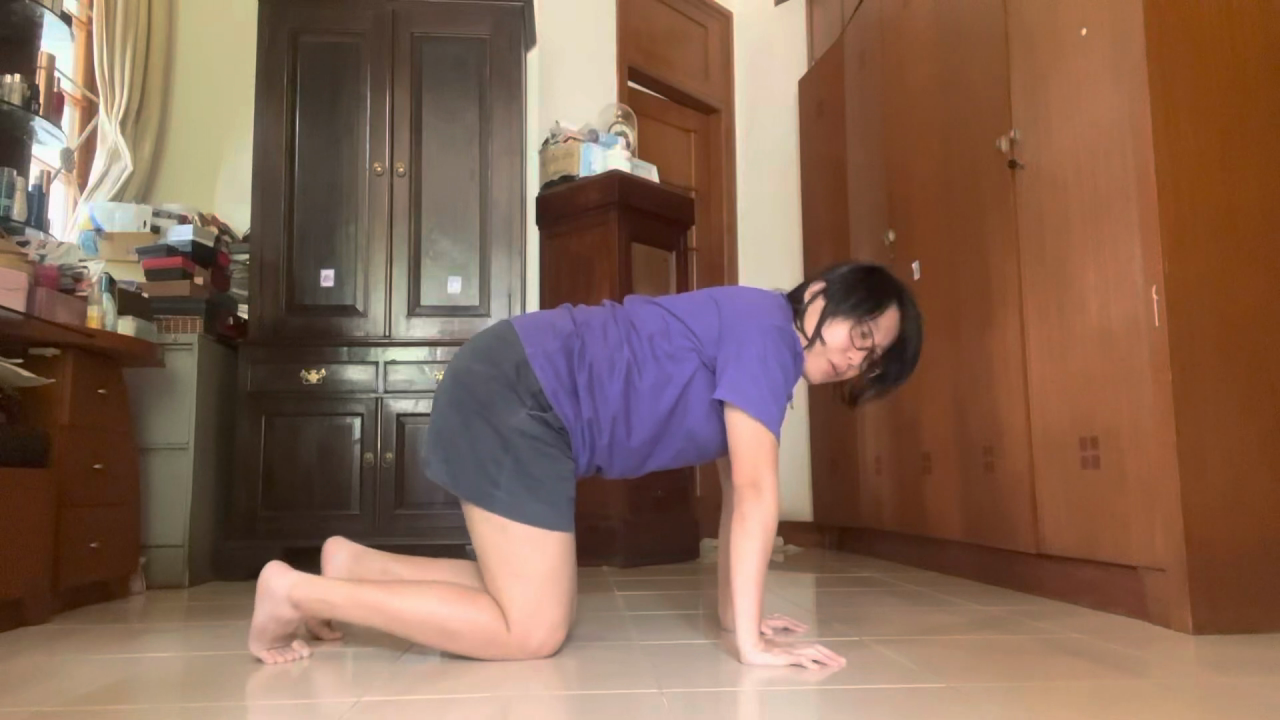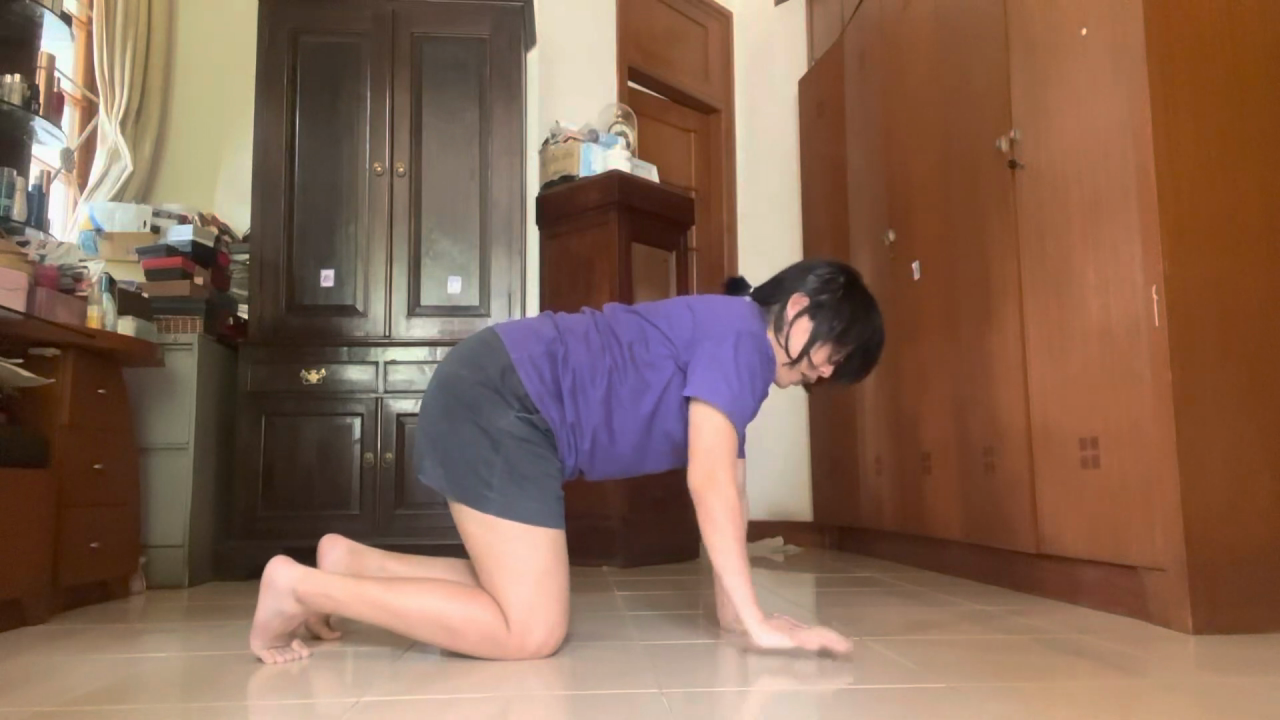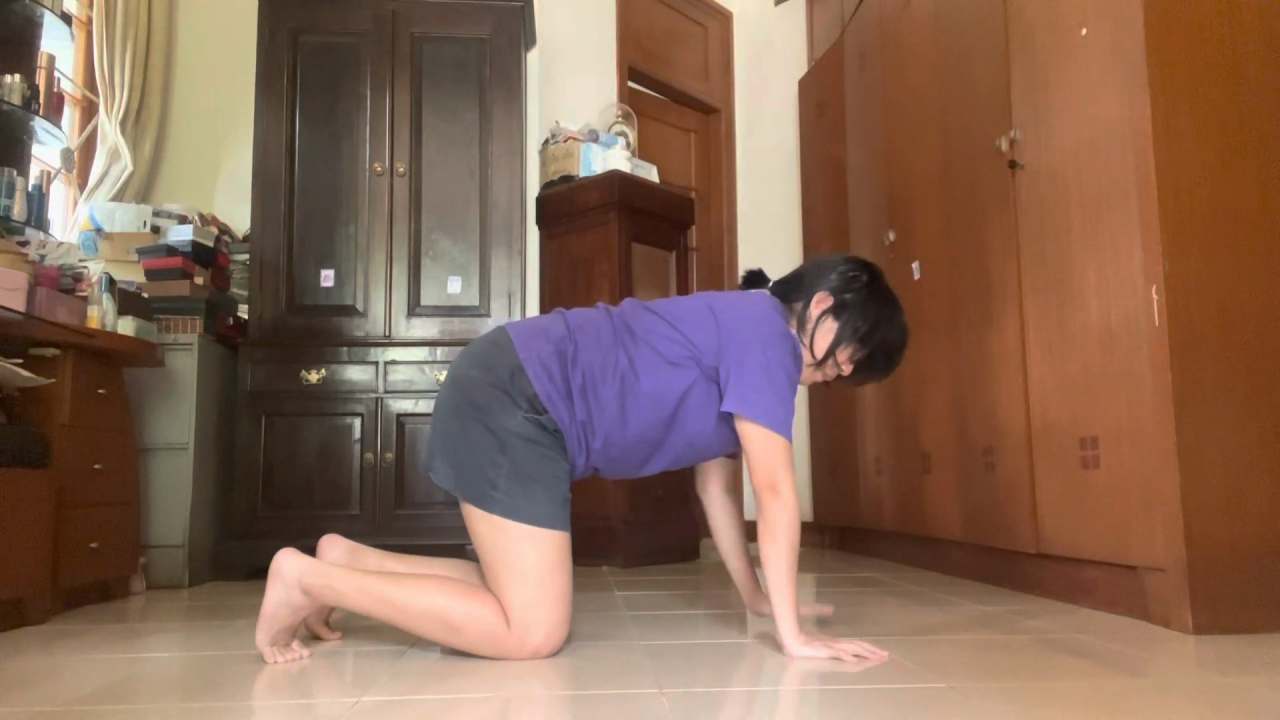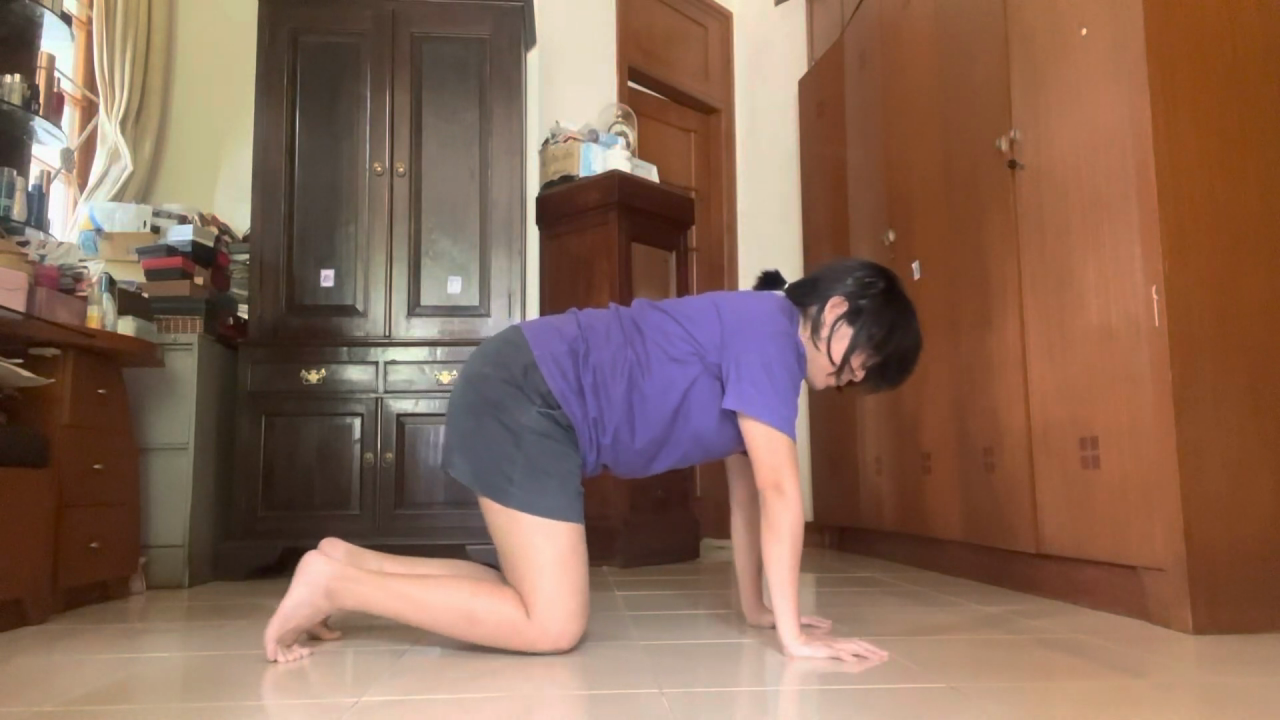
dt=0.7s
person 1, frame 1
left shoulder: (757, 351)
right shoulder: (767, 332)
left elbow: (737, 493)
right elbow: (756, 493)
left wrist: (732, 612)
right wrist: (750, 641)
left hip: (514, 391)
right hip: (515, 394)
left knee: (532, 593)
right knee: (532, 632)
left ankle: (354, 563)
right ankle: (297, 590)
person 1, frame 2
left shoulder: (731, 352)
right shoulder: (741, 334)
left elbow: (721, 487)
right elbow: (711, 484)
left wrist: (729, 611)
right wrist: (755, 623)
left hip: (494, 398)
right hip: (499, 398)
left knee: (517, 590)
right knee: (531, 633)
left ankle: (350, 561)
right ankle: (304, 587)
person 1, frame 3
left shoulder: (738, 338)
right shoulder: (767, 335)
left elbow: (715, 482)
right elbow: (776, 493)
left wrist: (755, 599)
right wrist: (792, 634)
left hip: (510, 396)
right hip: (514, 398)
left knee: (524, 592)
right knee: (534, 632)
left ankle: (350, 560)
right ankle: (310, 579)
person 1, frame 4
left shoulder: (754, 339)
right shoulder: (772, 333)
left elbow: (745, 488)
right elbow: (780, 492)
left wrist: (753, 606)
right wrist: (793, 632)
left hip: (522, 395)
right hip: (524, 393)
left knee: (535, 594)
right knee: (554, 625)
left ankle: (349, 563)
right ankle: (334, 583)
